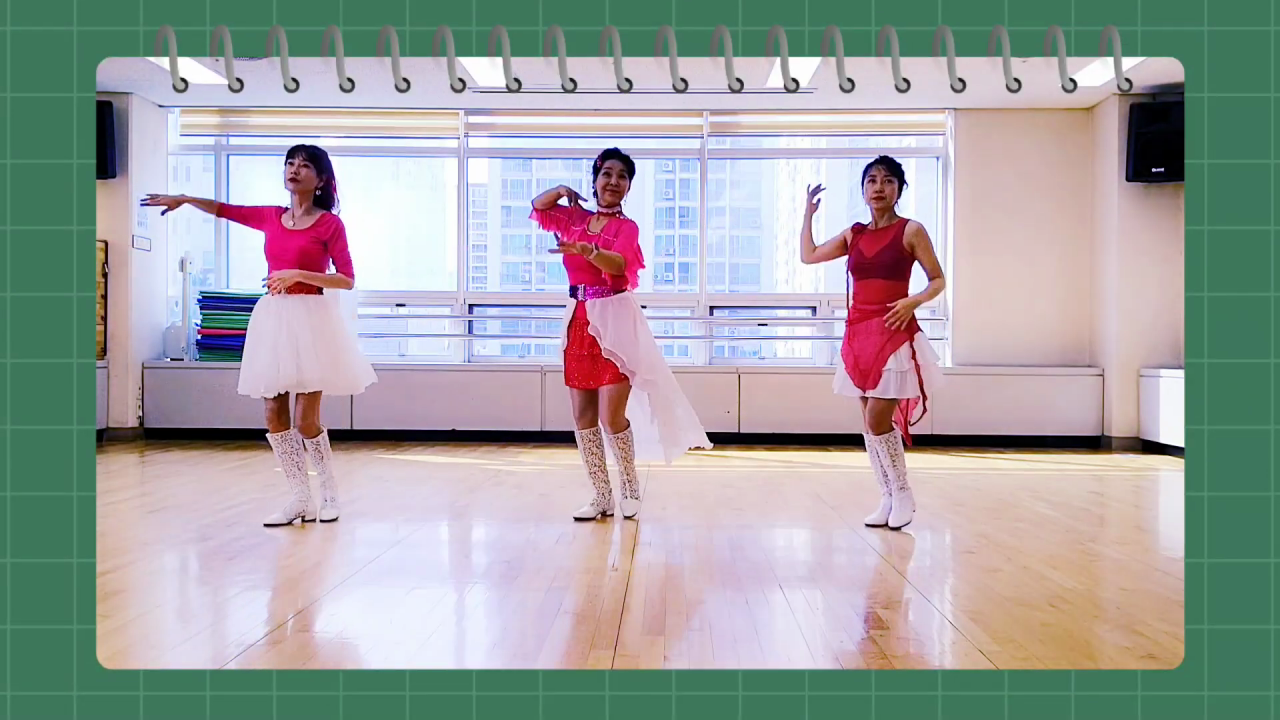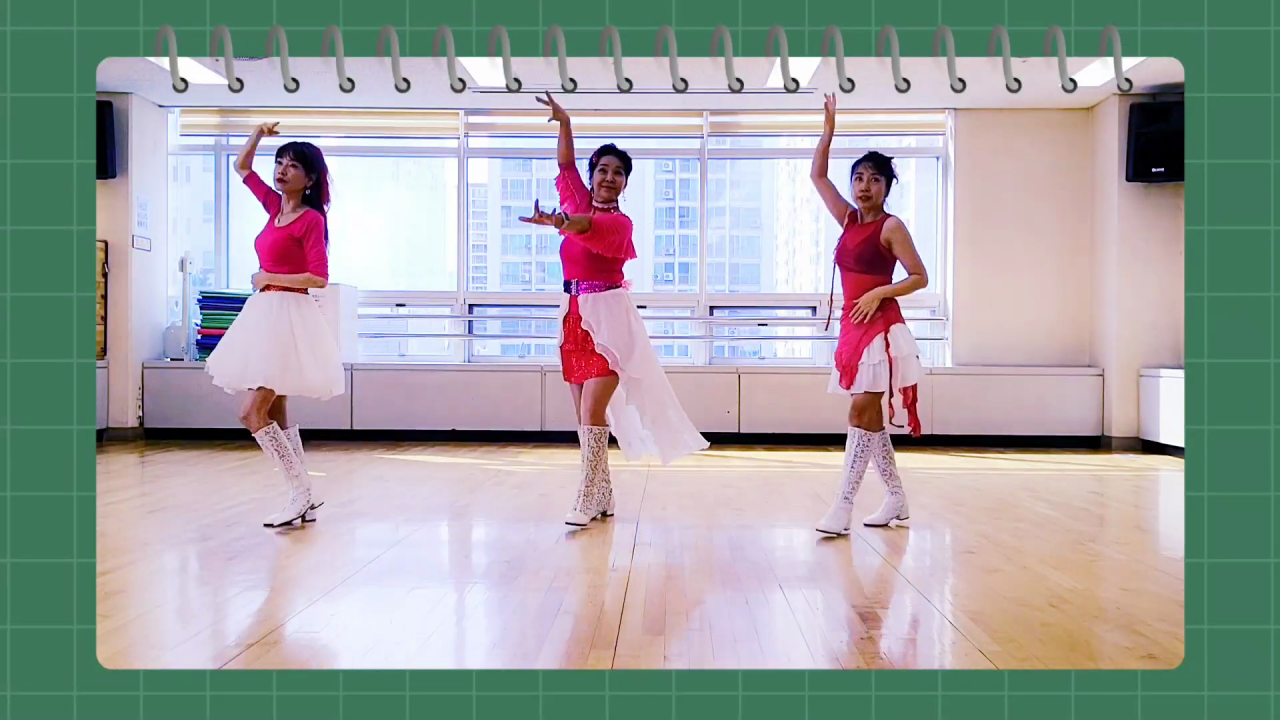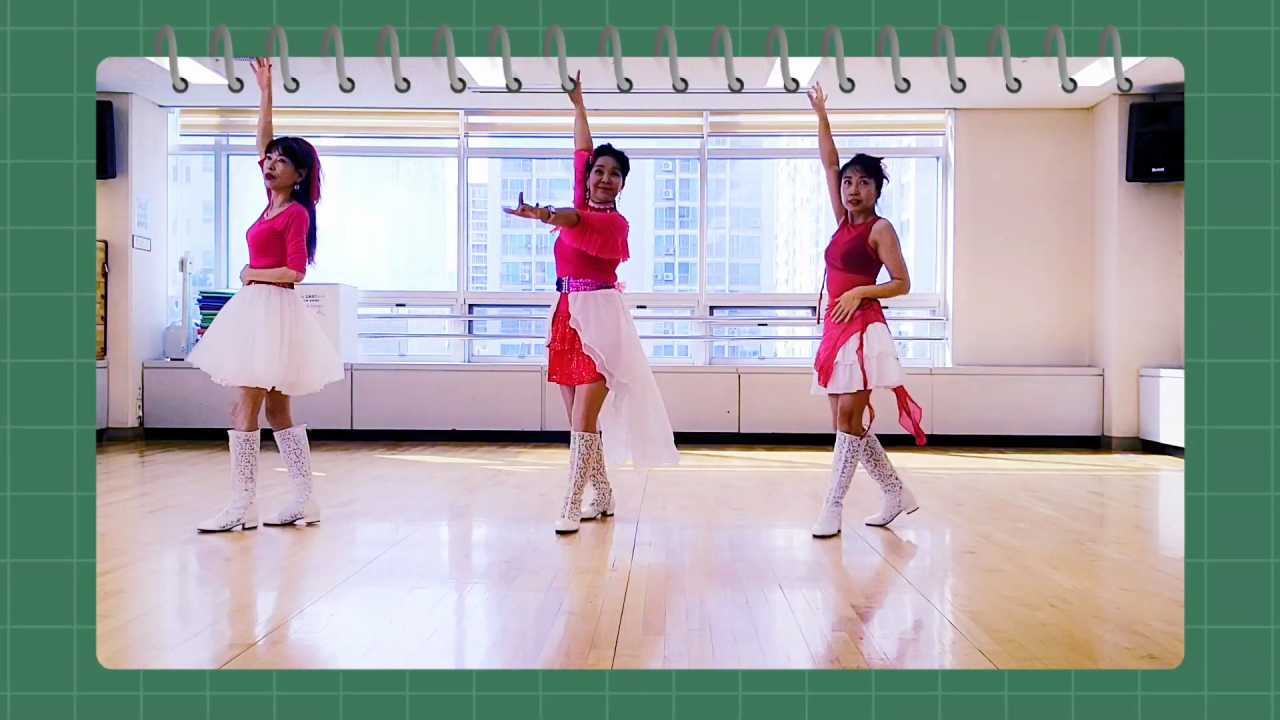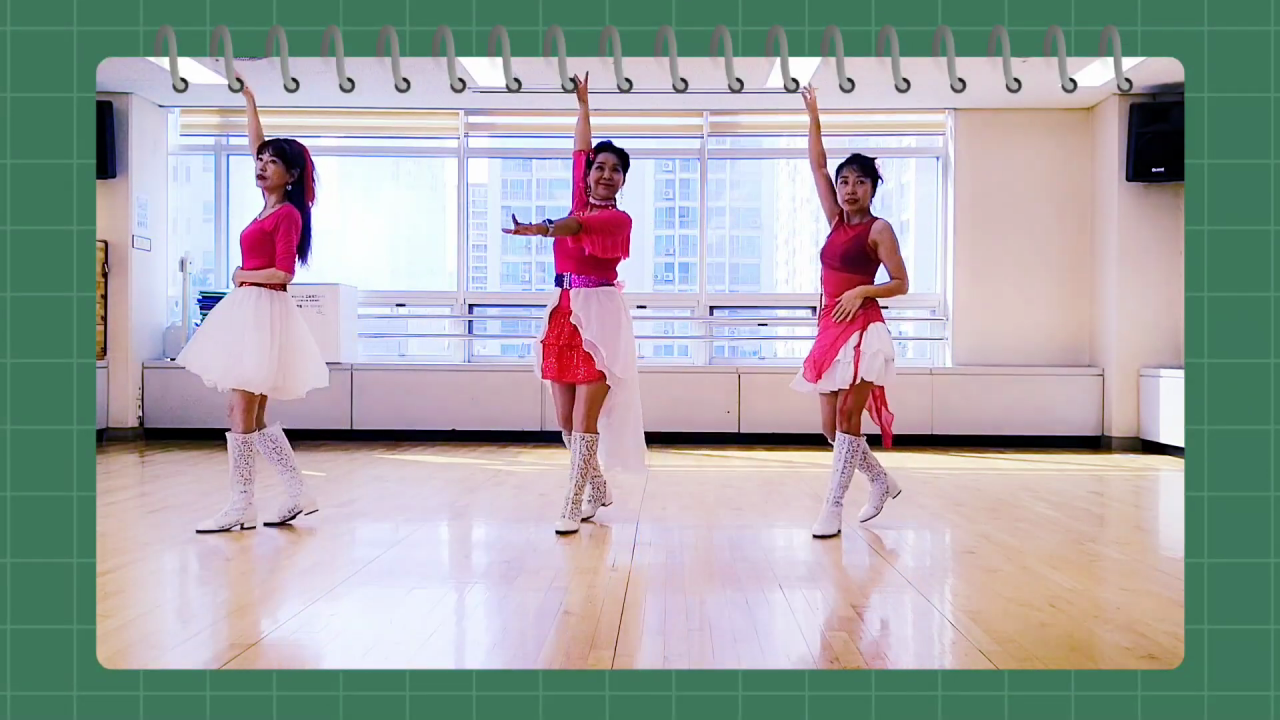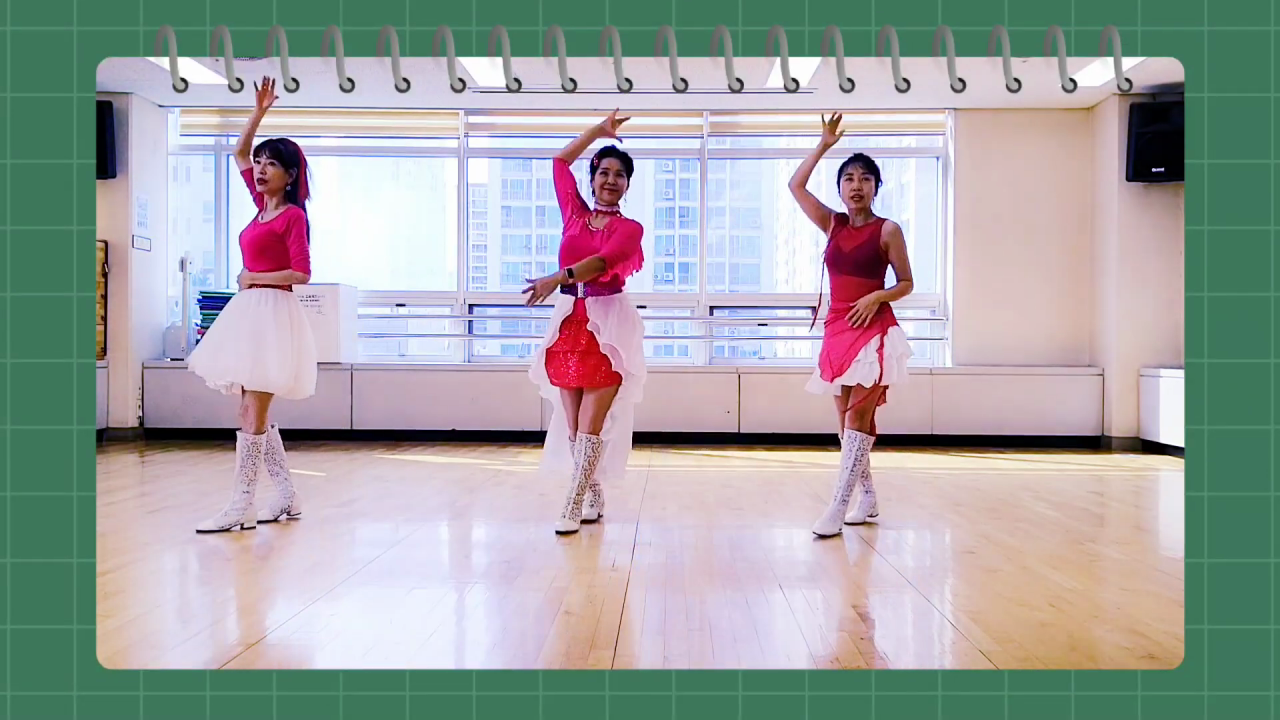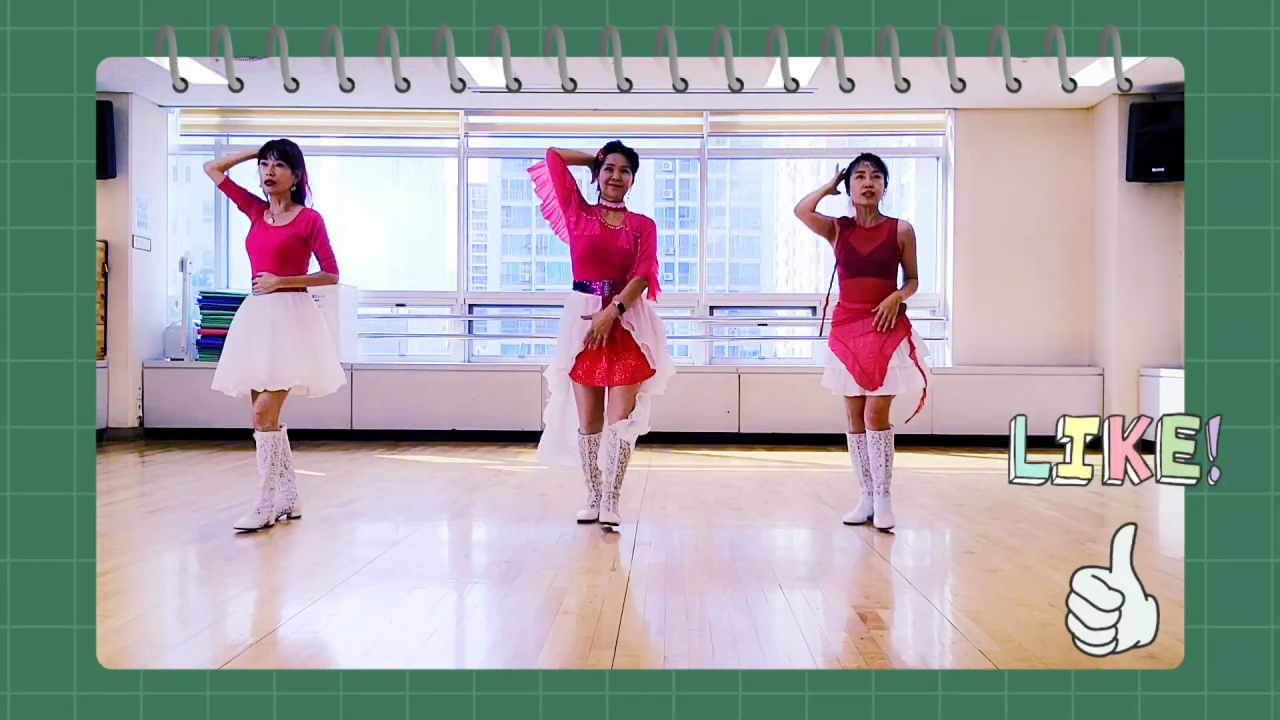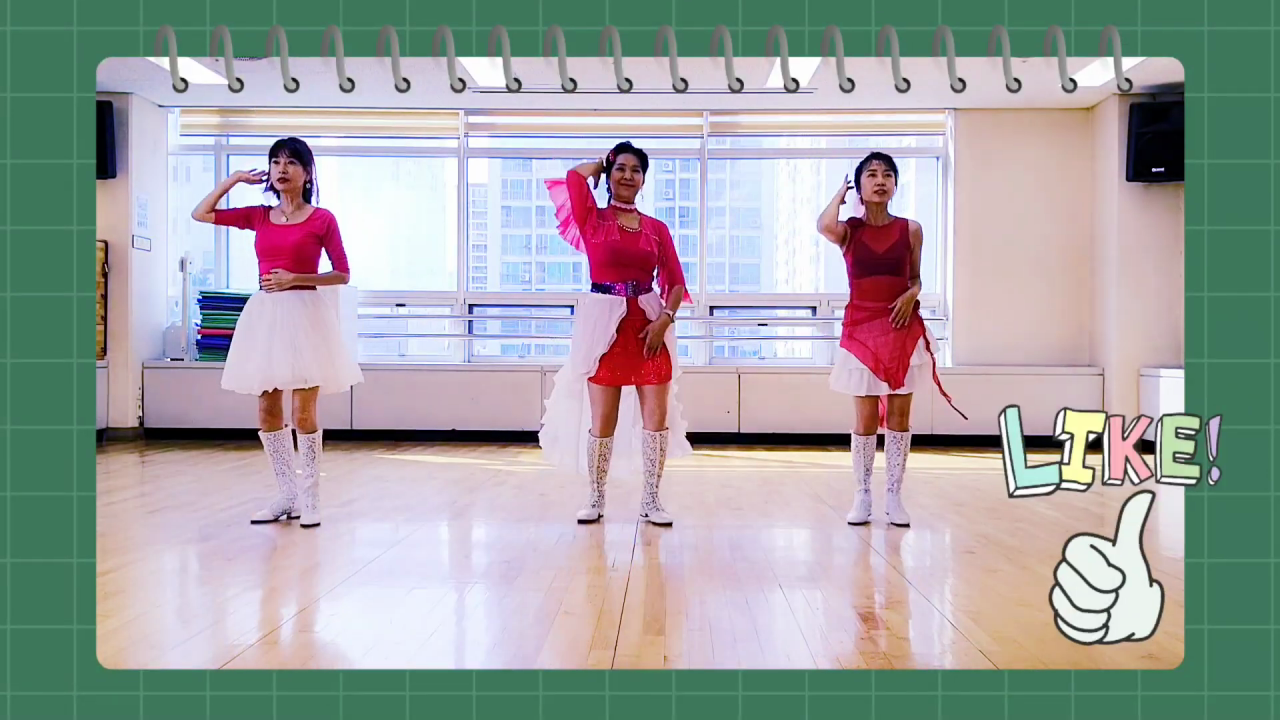
dt=0.2s
person 1, frame 1
left shoulder: (330, 223)
right shoulder: (269, 216)
left elbow: (347, 279)
right elbow: (222, 209)
left wrist: (299, 275)
right wrist: (183, 198)
left hip: (309, 316)
right hip: (271, 316)
left knee: (307, 420)
right knee: (276, 418)
left ankle: (328, 492)
right ankle: (298, 498)
person 1, frame 2
left shoulder: (311, 219)
right shoulder: (275, 207)
left elbow: (320, 278)
right elbow: (242, 167)
left wrist: (269, 278)
right wrist: (256, 135)
left hip: (288, 318)
right hip: (265, 314)
left knee: (253, 414)
right knee: (272, 415)
left ankle: (302, 490)
right ankle: (302, 499)
person 1, frame 3
left shoulder: (296, 213)
right shoulder: (275, 203)
left elbow: (295, 271)
right elbow: (262, 142)
left wrist: (251, 274)
right wrist: (265, 90)
left hip: (272, 310)
right hip: (259, 311)
left knee: (243, 411)
right knee: (277, 413)
left ankle: (243, 508)
right ankle: (304, 500)
person 1, frame 4
left shoulder: (289, 214)
right shoulder: (272, 205)
left elbow: (283, 273)
right elbow: (256, 144)
left wrist: (243, 276)
right wrist: (249, 98)
left hip: (263, 312)
right hip: (247, 312)
left knee: (242, 414)
right knee: (254, 416)
left ankle: (241, 508)
right ankle: (299, 493)
person 1, frame 5
left shoulder: (294, 215)
right shoulder: (262, 206)
left elbow: (301, 274)
right elbow: (241, 155)
left wrist: (254, 277)
right wrist: (258, 111)
left hip: (273, 313)
right hip: (248, 312)
left knee: (253, 416)
right knee: (253, 415)
left ankle: (241, 508)
right ankle: (285, 495)
person 1, frame 6
left shoulder: (310, 219)
right shoulder: (256, 211)
left elbow: (331, 275)
right elbow: (213, 170)
left wrist: (282, 281)
right wrist: (253, 154)
left hip: (291, 315)
right hip: (256, 315)
left knee: (266, 411)
right knee: (260, 416)
left ankle: (267, 499)
right ankle: (287, 498)
person 1, frame 7
left shoulder: (323, 219)
right shoulder: (259, 215)
left elbow: (342, 274)
right elbow: (201, 214)
left wrist: (297, 278)
right wrist: (234, 179)
left hip: (304, 313)
right hip: (264, 315)
left knee: (303, 413)
right knee: (267, 413)
left ankle: (309, 496)
right ankle: (287, 494)
person 2, frame 1
left shoulder: (626, 227)
right shoulder: (578, 219)
left elbow: (623, 264)
right elbow: (540, 211)
left wrist: (589, 248)
right wrist: (559, 195)
left hip: (614, 323)
right hip: (578, 323)
left knee: (612, 416)
right knee: (583, 417)
left ankle: (630, 488)
right ankle: (600, 495)
person 2, frame 2
left shoulder: (620, 221)
right shoulder: (580, 205)
left elbow: (588, 227)
right elbow: (565, 166)
left wrist: (558, 221)
right wrist: (563, 123)
left hip: (608, 319)
right hip: (576, 318)
left knee: (592, 413)
right knee: (587, 417)
left ankle: (586, 500)
right ankle: (604, 495)
person 2, frame 3
left shoulder: (616, 221)
right shoulder: (583, 206)
left elbow: (576, 221)
right elbow: (582, 151)
left wrist: (544, 215)
right wrist: (578, 106)
left hip: (600, 319)
right hip: (567, 317)
left knee: (585, 421)
right knee: (579, 421)
left ankle: (573, 506)
right ankle: (603, 494)
person 2, frame 4
left shoulder: (620, 219)
right shoulder: (580, 206)
left elbow: (583, 228)
right elbow: (579, 152)
left wrist: (538, 228)
right wrist: (583, 103)
left hip: (599, 316)
right hip: (562, 316)
left knee: (585, 419)
right knee: (566, 420)
left ankle: (573, 506)
right ankle: (599, 489)
person 2, frame 5
left shoulder: (630, 229)
right shoulder: (575, 215)
left elbow: (603, 260)
right elbow: (561, 161)
left wrist: (558, 281)
right wrist: (597, 133)
left hip: (609, 325)
right hip: (568, 325)
left knee: (591, 424)
right knee: (572, 422)
left ankle: (574, 506)
right ankle: (594, 497)
person 2, frame 6
left shoulder: (643, 225)
right shoulder: (578, 214)
left elbow: (643, 278)
right elbow: (554, 157)
left wrist: (611, 315)
right wrist: (593, 158)
left hip: (627, 324)
right hip: (584, 320)
left knee: (622, 416)
right knee: (588, 419)
left ankle: (612, 499)
right ankle: (593, 497)
person 2, frame 7
left shoulder: (656, 228)
right shoulder: (592, 217)
left elbow: (673, 281)
right elbow: (573, 180)
left wrist: (666, 318)
right wrist: (600, 164)
left hip: (648, 321)
right hip: (604, 320)
left knee: (657, 417)
right knee: (602, 420)
left ankle: (651, 499)
right ankle: (596, 497)
person 3, frame 1
left shoulder: (911, 231)
right shoulder: (853, 234)
left elbow: (937, 279)
right elbow: (809, 255)
left wrist: (911, 300)
right wrist: (807, 217)
left hip: (896, 336)
right hip: (858, 334)
left knee: (880, 420)
right knee: (872, 423)
left ankle: (902, 494)
right ankle: (889, 499)
person 3, frame 2
left shoulder: (891, 226)
right shoulder: (848, 220)
left elbow: (919, 278)
right elbow: (818, 176)
left wrist: (880, 292)
right wrist: (828, 126)
left hip: (881, 331)
right hip: (854, 330)
left knee: (861, 416)
right knee: (868, 420)
left ankle: (843, 506)
right ankle: (895, 498)
person 3, frame 3
left shoulder: (880, 229)
right shoulder: (843, 221)
left elbow: (902, 283)
right elbow: (829, 163)
left wrist: (861, 291)
right wrist: (822, 116)
left hip: (863, 331)
right hip: (837, 332)
left knee: (850, 421)
right knee: (847, 425)
left ankle: (833, 507)
right ankle: (896, 494)
person 3, frame 4
left shoulder: (879, 229)
right shoulder: (836, 221)
left elbow: (900, 284)
right elbow: (816, 167)
left wrist: (862, 291)
right wrist: (813, 119)
left hip: (862, 330)
right hip: (830, 329)
left knee: (847, 418)
right knee: (831, 424)
left ankle: (834, 507)
right ankle: (881, 481)
person 3, frame 5
left shoulder: (887, 229)
right shoulder: (831, 223)
left elbow: (906, 283)
right elbow: (795, 186)
left wrist: (876, 298)
right wrist: (823, 145)
left hip: (874, 331)
right hip: (838, 331)
left knee: (858, 414)
right knee: (848, 419)
left ankle: (840, 505)
right ankle: (865, 499)
person 3, frame 6
left shoulder: (901, 230)
right shoulder: (837, 227)
left elbow: (912, 280)
right elbow: (802, 212)
left wrist: (897, 297)
right wrist: (828, 186)
left hip: (887, 330)
right hip: (846, 330)
left knee: (878, 415)
right knee: (856, 418)
left ankle: (882, 498)
right ankle: (867, 496)
person 3, frame 7
left shoulder: (911, 229)
right shoulder: (848, 227)
right elbow: (824, 226)
left wrist: (912, 296)
right wrist: (839, 196)
left hip: (902, 328)
right hip: (861, 330)
left knee: (898, 416)
right knee: (866, 419)
left ankle: (894, 496)
right ankle: (863, 493)
